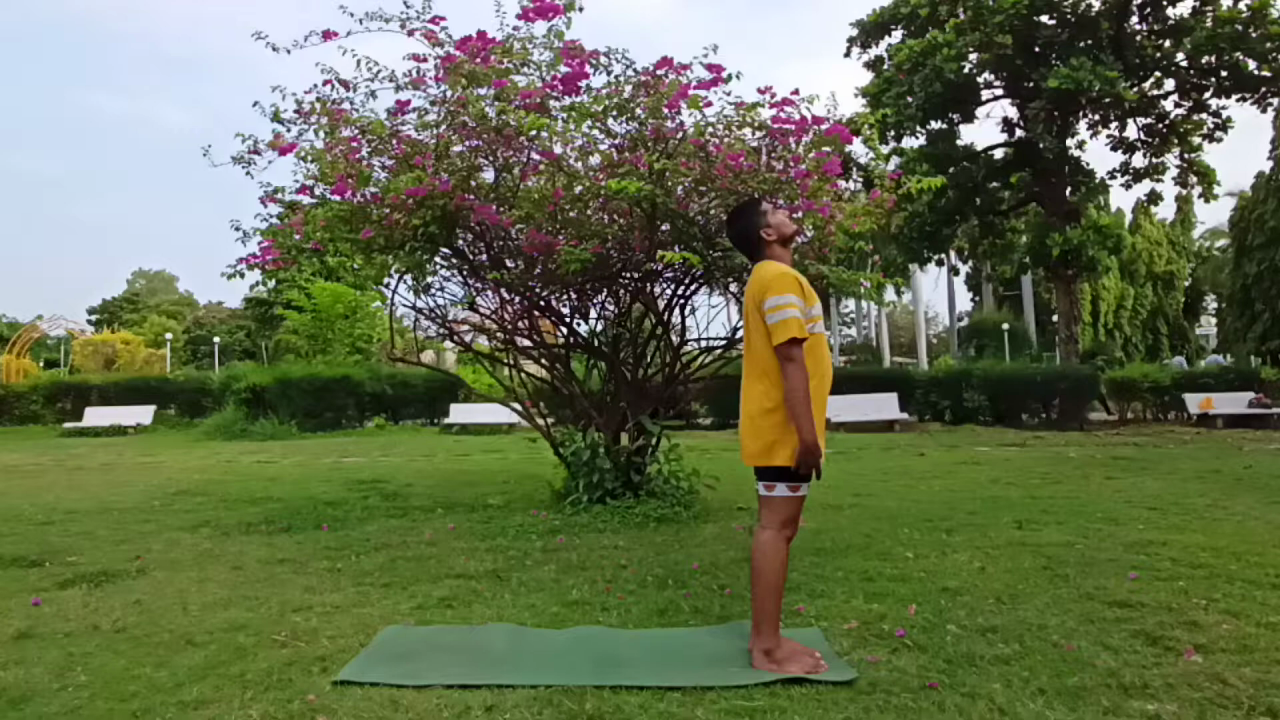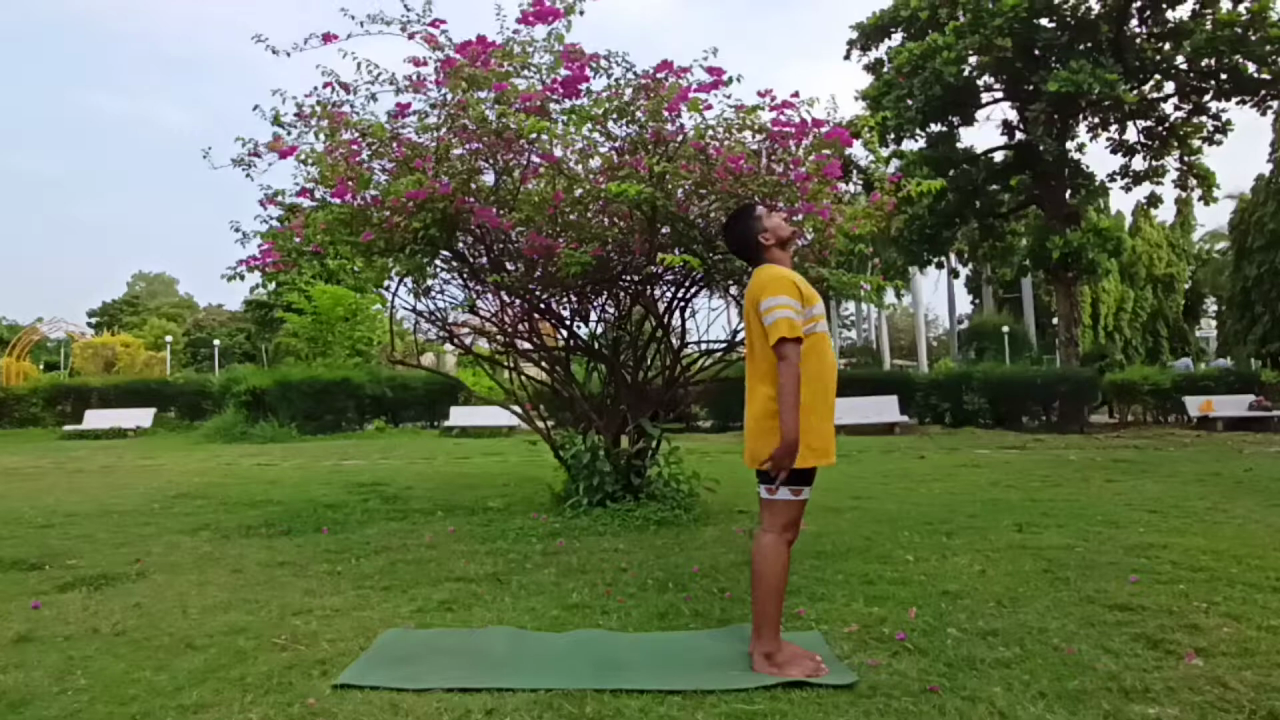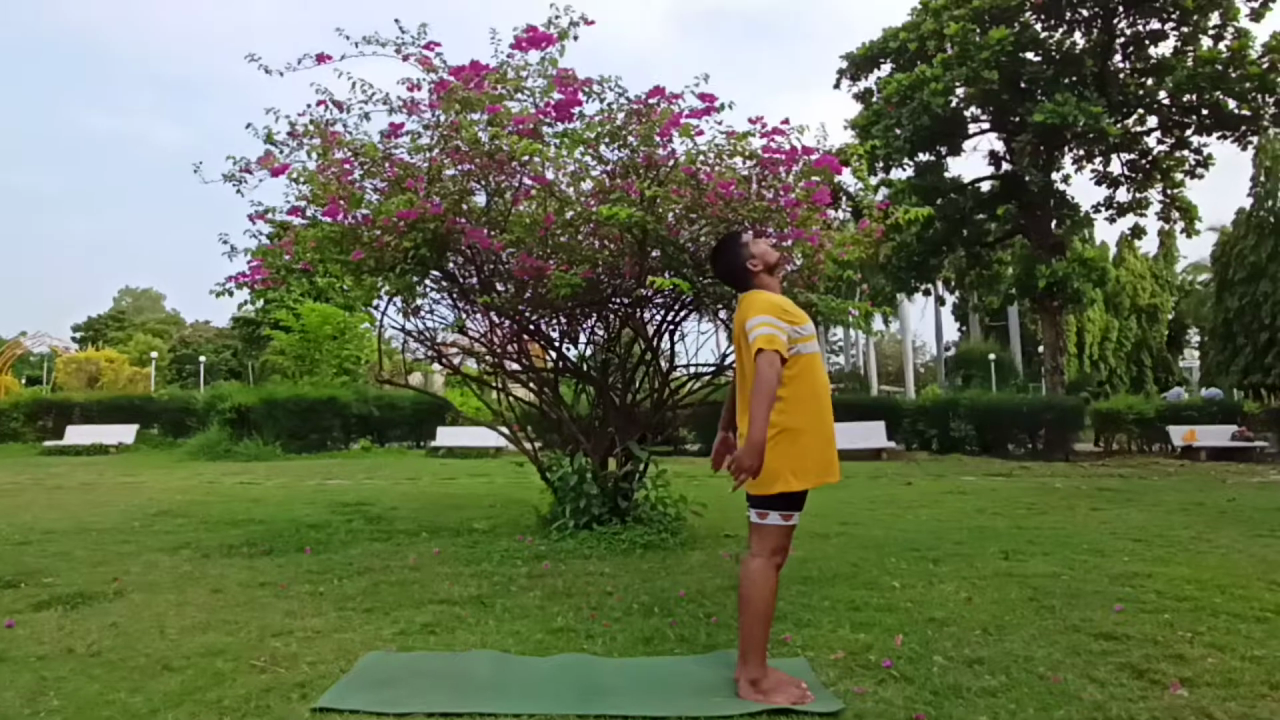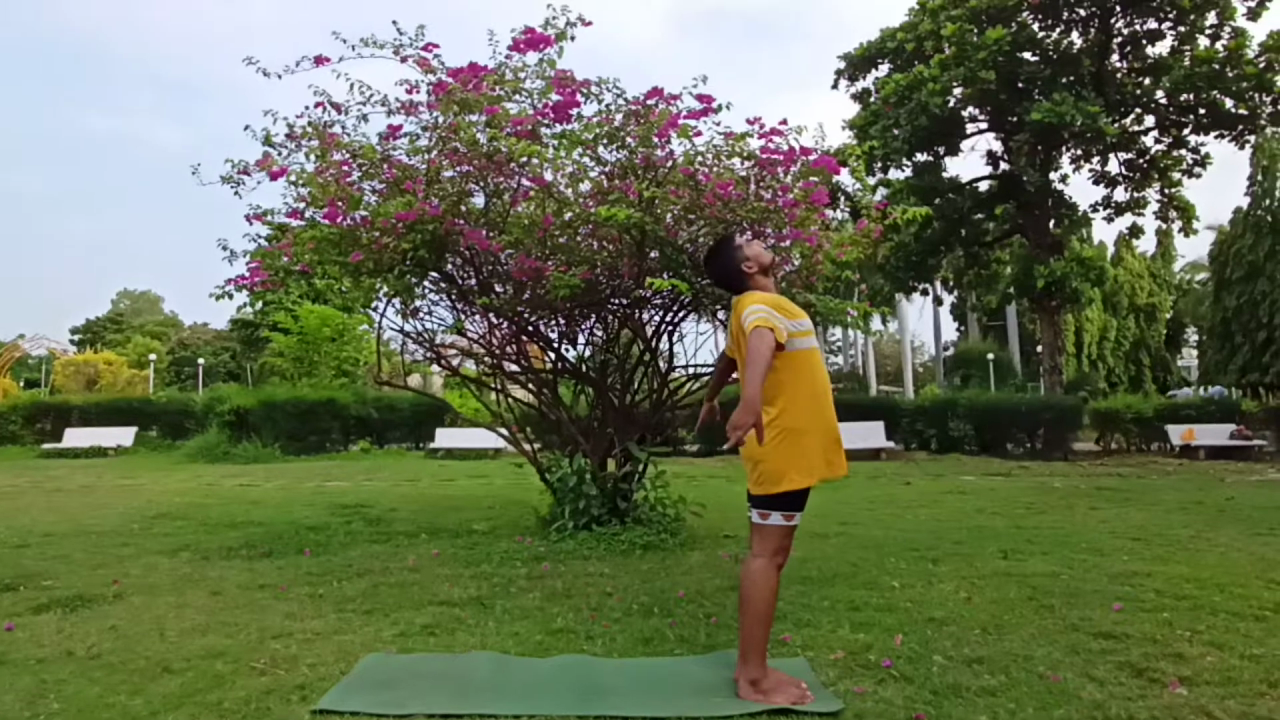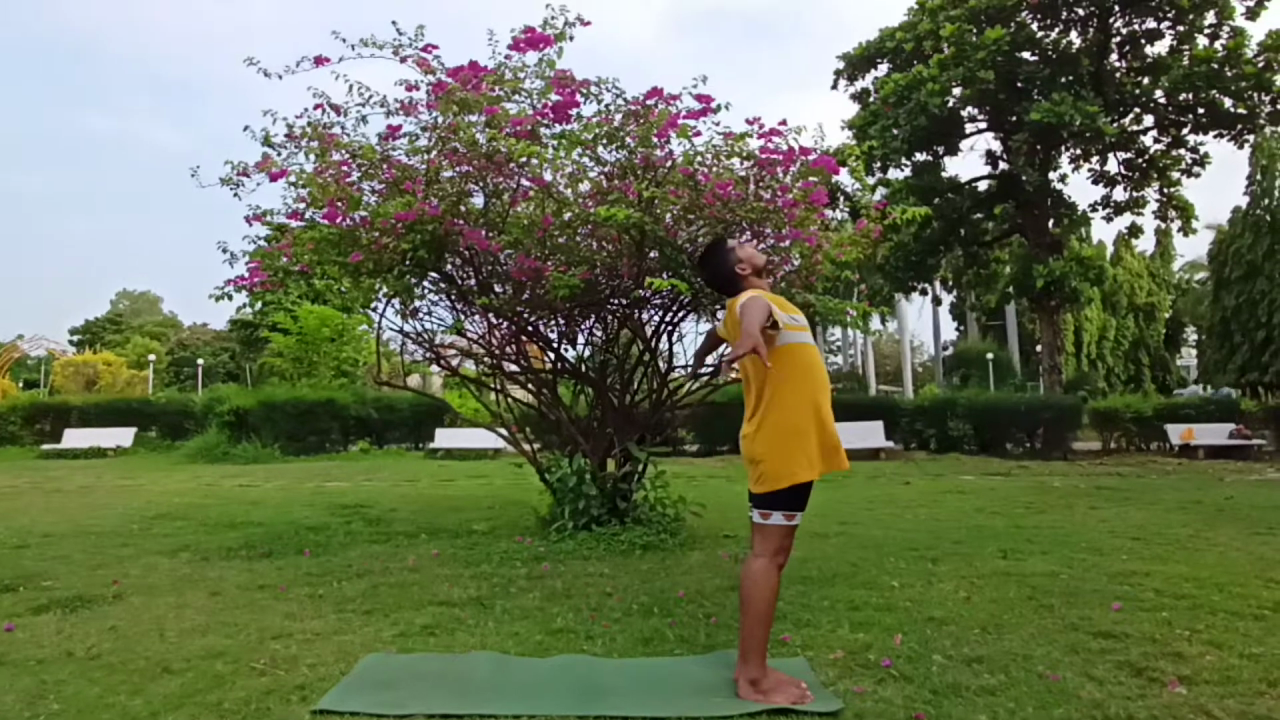
dt=0.2s
person 1, frame 1
left shoulder: (768, 278)
right shoulder: (780, 279)
right elbow: (792, 358)
right wrist: (807, 433)
left hip: (780, 426)
right hip: (783, 428)
left knee: (781, 527)
right knee: (777, 527)
left ankle: (767, 637)
right ankle: (767, 648)
person 1, frame 2
left shoulder: (772, 281)
right shoulder: (778, 281)
right elbow: (787, 357)
right wrist: (788, 430)
left hip: (789, 428)
right hip: (786, 431)
left knee: (782, 531)
right knee: (778, 531)
left ankle: (766, 640)
right ankle: (768, 651)
person 1, frame 3
left shoulder: (763, 306)
right shoulder: (764, 305)
left elbow: (740, 378)
right elbow: (765, 366)
left wrist: (726, 431)
right wrist: (753, 433)
left hip: (789, 451)
right hip: (781, 453)
left knee: (771, 555)
right knee: (766, 555)
left ankle: (752, 666)
right ankle: (753, 678)
person 1, frame 4
left shoulder: (756, 306)
right shoulder: (760, 303)
left elbow: (729, 356)
right elbow: (759, 343)
left wrist: (711, 399)
right wrist: (751, 394)
left hip: (791, 447)
right hip: (782, 449)
left knee: (771, 555)
right knee: (767, 554)
left ankle: (753, 666)
right ankle: (754, 677)
person 1, frame 5
left shoulder: (740, 311)
right shoulder: (751, 304)
left elbow: (719, 326)
right elbow: (754, 312)
left wrist: (706, 349)
right wrist: (751, 333)
left hip: (791, 444)
right hip: (784, 447)
left knee: (771, 554)
right knee: (768, 553)
left ankle: (752, 666)
right ankle: (753, 677)
